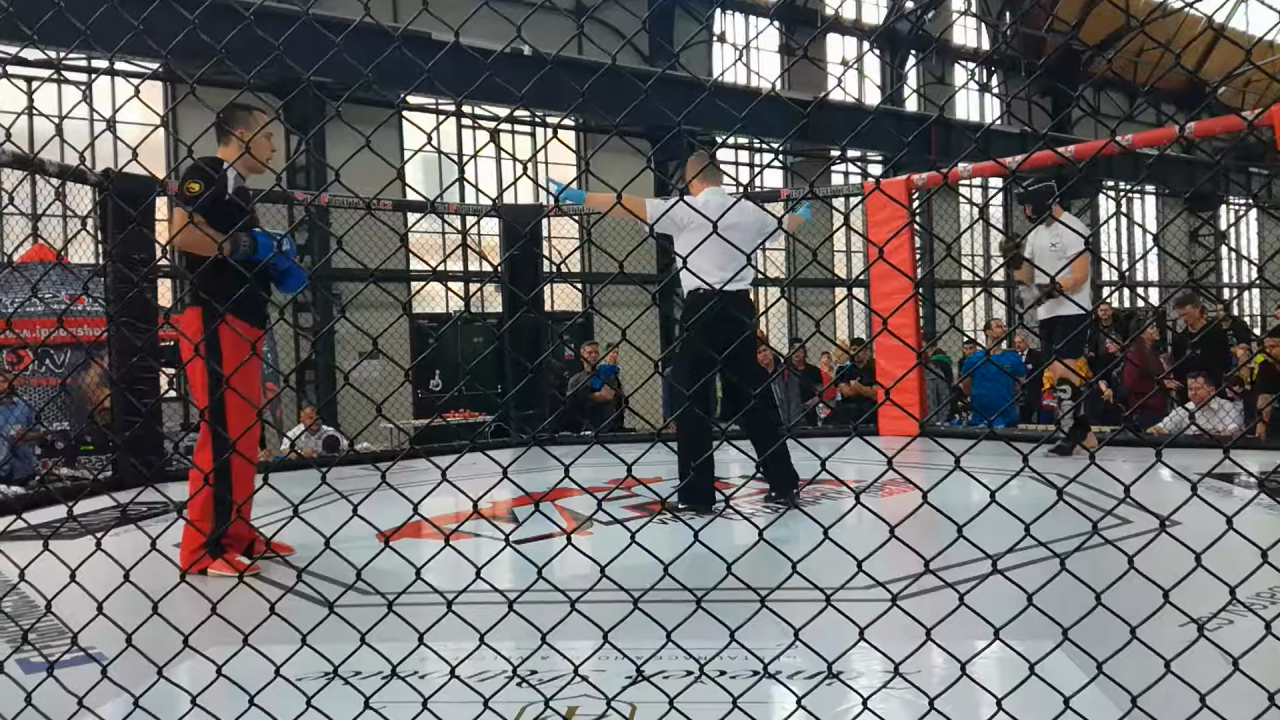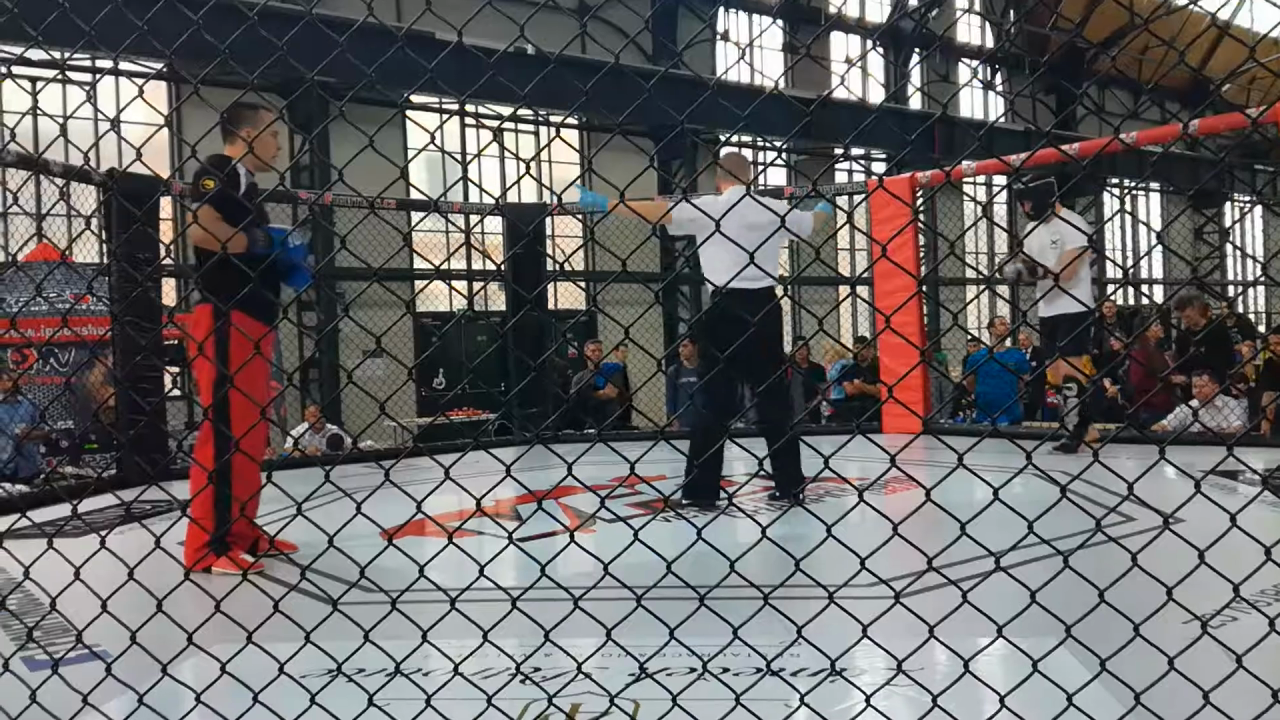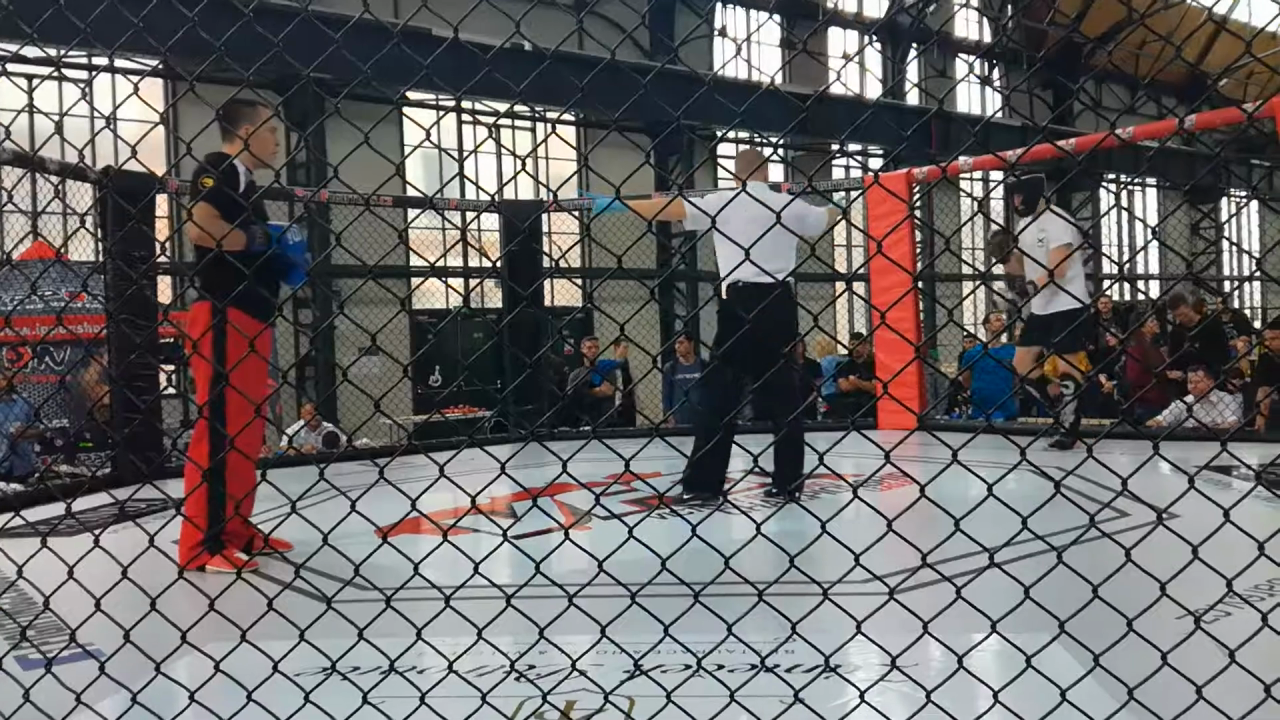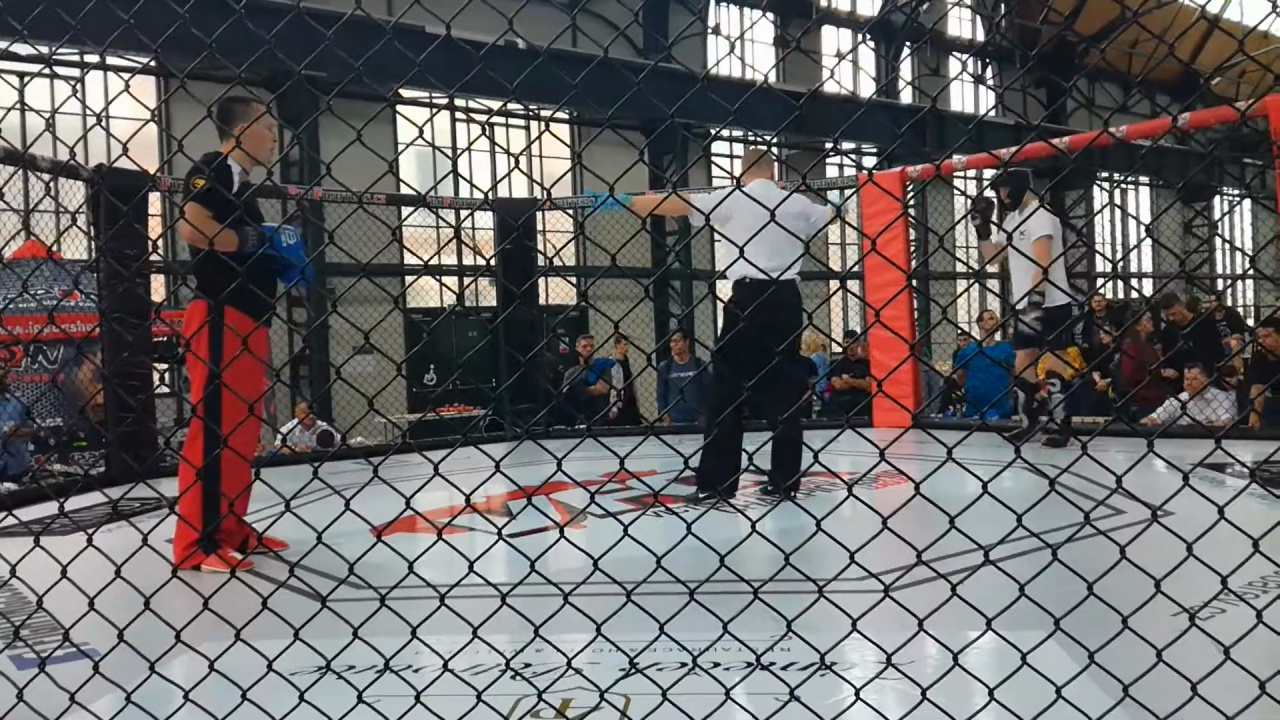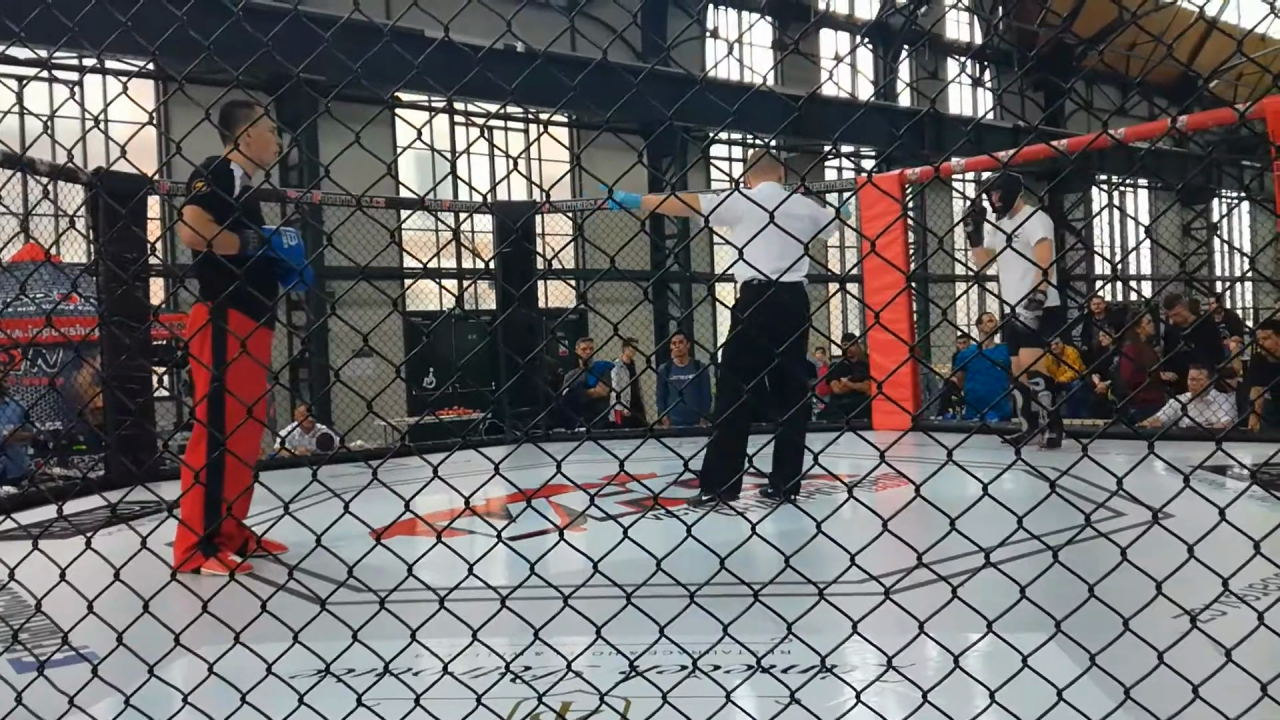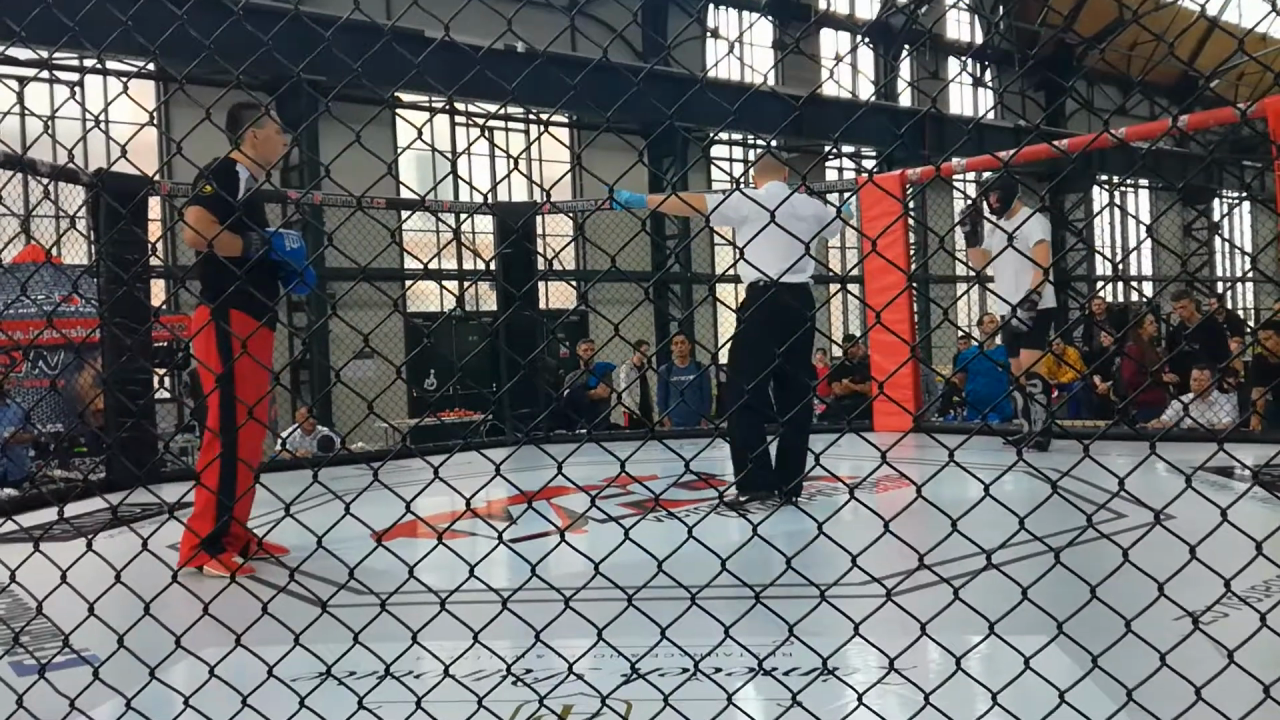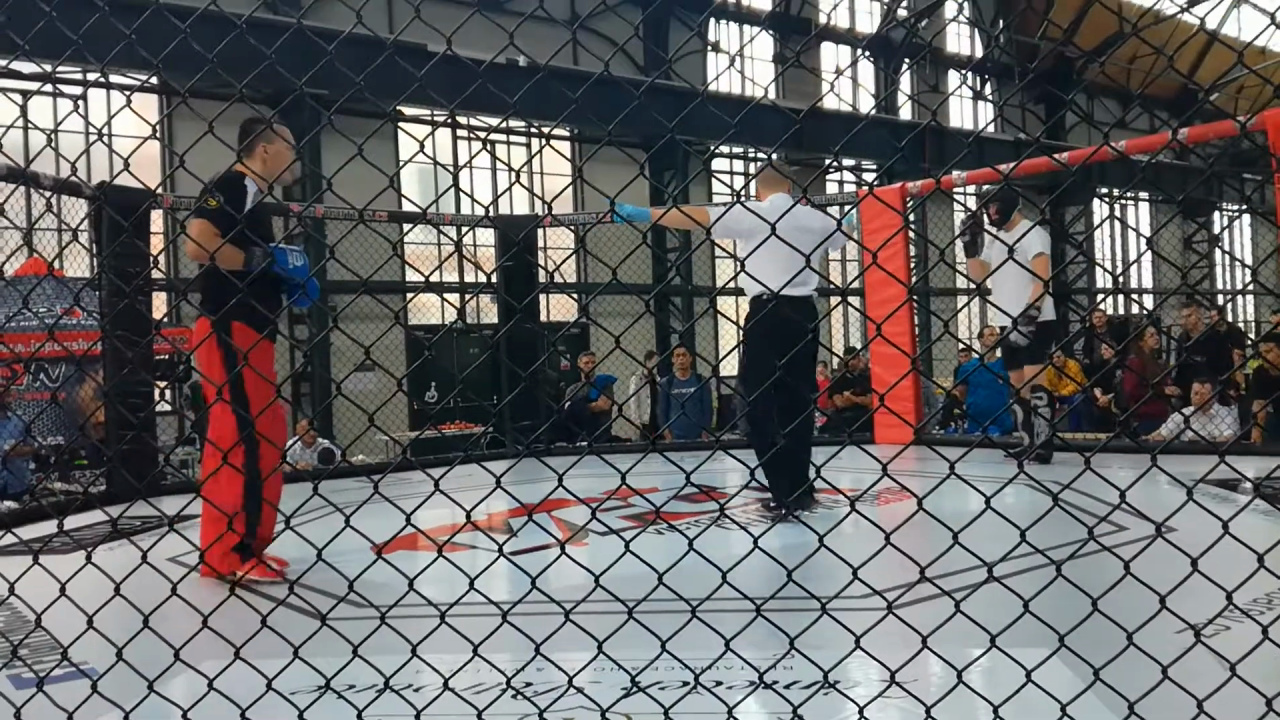
dt=0.2s
person 1, frame 1
left shoulder: (238, 190)
right shoulder: (208, 173)
right elbow: (181, 233)
left wrist: (279, 267)
right wrist: (248, 244)
left hip: (242, 324)
right hip: (216, 324)
left knee: (245, 431)
right knee: (224, 430)
left ankle: (235, 531)
right ankle: (204, 545)
person 1, frame 2
left shoulder: (245, 185)
right shoulder: (221, 170)
right elbow: (199, 230)
left wrist: (283, 263)
right wrist: (265, 241)
left hip: (250, 322)
right hip: (226, 321)
left knee: (250, 430)
right knee: (227, 428)
left ankle: (240, 530)
right ankle: (209, 545)
person 1, frame 3
left shoulder: (243, 182)
right shoulder: (219, 168)
right elbow: (199, 227)
left wrist: (281, 261)
right wrist: (263, 238)
left hip: (248, 320)
right hip: (223, 318)
left knee: (247, 428)
right knee: (221, 426)
left ankle: (236, 528)
right ankle: (202, 541)
person 1, frame 4
left shoulder: (239, 182)
right shoulder: (214, 168)
right elbow: (190, 226)
left wrist: (281, 261)
right wrist: (256, 238)
left hip: (246, 320)
right hip: (220, 318)
left knee: (242, 427)
right knee: (216, 425)
left ankle: (230, 527)
right ankle: (197, 541)
person 1, frame 5
left shoulder: (242, 186)
right shoulder: (217, 172)
right elbow: (191, 230)
left wrist: (281, 264)
right wrist: (257, 241)
left hip: (248, 321)
right hip: (223, 320)
left knee: (244, 430)
right knee: (219, 429)
left ankle: (229, 531)
right ankle: (197, 545)
person 1, frame 6
left shoulder: (248, 186)
right shoulder: (223, 173)
right elbow: (194, 231)
left wrist: (286, 267)
right wrist: (261, 244)
left hip: (250, 323)
right hip: (226, 321)
left knee: (248, 430)
right knee: (233, 428)
left ankle: (231, 533)
right ankle: (204, 543)
person 1, frame 7
left shoulder: (254, 200)
right shoulder: (231, 186)
right elbow: (197, 243)
left wrist: (290, 281)
right wrist: (264, 259)
left hip: (249, 335)
right hip: (229, 333)
left knee: (233, 442)
right knee: (257, 437)
left ankle: (223, 551)
right ankle: (238, 550)
person 2, frame 1
left shoulder: (686, 209)
right shoulder: (749, 211)
left elbow: (631, 207)
right elbow: (790, 223)
left wrist: (577, 196)
right wrist: (804, 213)
left hip: (704, 309)
right hip: (740, 308)
left knee: (693, 402)
right knee: (753, 398)
left ankle: (696, 495)
right ankle: (783, 484)
person 2, frame 2
left shoulder: (708, 208)
right shoulder: (776, 210)
left elbow: (657, 211)
right elbow: (812, 222)
left wrist: (603, 203)
right wrist: (824, 210)
left hip: (727, 308)
right hip: (765, 307)
left knee: (715, 398)
right knee: (774, 396)
left ankle: (701, 489)
right ankle: (790, 483)
person 2, frame 3
left shoulder: (722, 204)
right shoulder: (790, 205)
left elbow: (671, 209)
right elbow: (826, 218)
left wrist: (618, 205)
right wrist: (836, 207)
left hip: (742, 302)
right hip: (780, 302)
left knee: (722, 393)
right knee: (784, 394)
left ankle: (704, 483)
right ankle: (789, 481)
person 2, frame 4
left shoulder: (731, 200)
right shoulder: (798, 204)
left elbow: (677, 204)
right elbow: (828, 215)
left wrist: (624, 201)
right wrist: (836, 206)
left hip: (749, 298)
right hip: (786, 299)
left knee: (727, 390)
right knee: (785, 391)
left ankle: (715, 482)
right ankle: (785, 480)
person 2, frame 5
left shoulder: (739, 201)
right shoulder: (805, 206)
left elbow: (686, 205)
right elbow: (834, 220)
left wrist: (633, 201)
left hip: (757, 299)
right hip: (794, 300)
left knee: (734, 392)
right knee: (791, 392)
left ankle: (719, 484)
right ankle: (785, 481)
person 2, frame 6
left shoulder: (745, 201)
right shoulder: (811, 207)
left elbow: (692, 205)
right elbow: (838, 221)
left wrist: (639, 200)
right wrist: (844, 209)
left hip: (763, 301)
right hip: (800, 301)
left knee: (744, 392)
right knee: (795, 392)
left ankle: (755, 482)
right ankle: (788, 482)
person 2, frame 7
left shoulder: (750, 214)
right shoulder: (815, 219)
left elbow: (694, 218)
right elbow: (842, 235)
left wrist: (642, 214)
right wrist: (847, 223)
left hip: (768, 315)
right hip: (804, 314)
left knee: (760, 405)
right knee: (798, 405)
left ankle: (789, 493)
right ankle: (795, 492)
person 3, frame 1
left shoulder: (1072, 228)
right shoulder: (1035, 232)
left elbow: (1080, 275)
right elbow: (1026, 277)
left wrist: (1047, 291)
right wrist: (1014, 259)
left hip: (1070, 312)
right hip: (1047, 314)
left knee: (1064, 372)
right knee: (1059, 376)
left ankle: (1070, 435)
right ankle: (1083, 433)
person 3, frame 2
left shoulder: (1072, 224)
right shoulder: (1033, 230)
left elbow: (1070, 270)
right elbow: (1029, 269)
left wrist: (1034, 271)
right wrist: (1017, 269)
left hip: (1074, 310)
right hip: (1048, 312)
left knee: (1069, 370)
right knee: (1055, 375)
left ankle: (1074, 432)
right ankle: (1085, 426)
person 3, frame 3
left shoulder: (1058, 221)
right shoulder: (1024, 225)
left elbow: (1056, 269)
right elbow: (1017, 267)
left wrist: (1025, 291)
right wrist: (1003, 254)
left hip: (1068, 306)
right hip: (1039, 309)
left knee: (1066, 367)
right knee: (1022, 364)
left ankle: (1069, 428)
right ankle: (1063, 411)
person 3, frame 4
left shoulder: (1040, 215)
right shoulder: (1011, 219)
left elbow: (1043, 263)
right elbow: (994, 258)
left wrist: (1036, 302)
right wrist: (982, 225)
left hip: (1051, 303)
right hip: (1025, 305)
left knee: (1053, 364)
right knee: (1022, 364)
left ankle: (1062, 427)
right ankle: (1031, 421)
person 3, frame 5
left shoulder: (1035, 219)
right shoulder: (999, 225)
left elbow: (1045, 264)
right elbow: (983, 263)
left wrist: (1036, 300)
right wrist: (973, 231)
left hip: (1040, 306)
right hip: (1015, 308)
left knee: (1032, 364)
right knee: (1018, 369)
left ankle: (1052, 424)
right ankle: (1030, 427)
person 3, frame 6
left shoulder: (1032, 220)
right shoulder: (995, 226)
left elbow: (1043, 266)
right elbow: (979, 264)
left wrist: (1030, 302)
right wrist: (971, 232)
left hip: (1035, 308)
right hip: (1010, 310)
left knee: (1029, 365)
right knee: (1017, 369)
left ankle: (1041, 430)
right ankle: (1029, 430)
person 3, frame 7
left shoulder: (1032, 233)
right shoulder: (994, 238)
left elbow: (1042, 280)
right elbow: (978, 275)
left wrist: (1029, 316)
right wrist: (970, 242)
left hip: (1036, 321)
right hip: (1008, 322)
left knee: (1033, 378)
right knee: (1018, 382)
left ankle: (1044, 443)
right ankle: (1030, 442)
